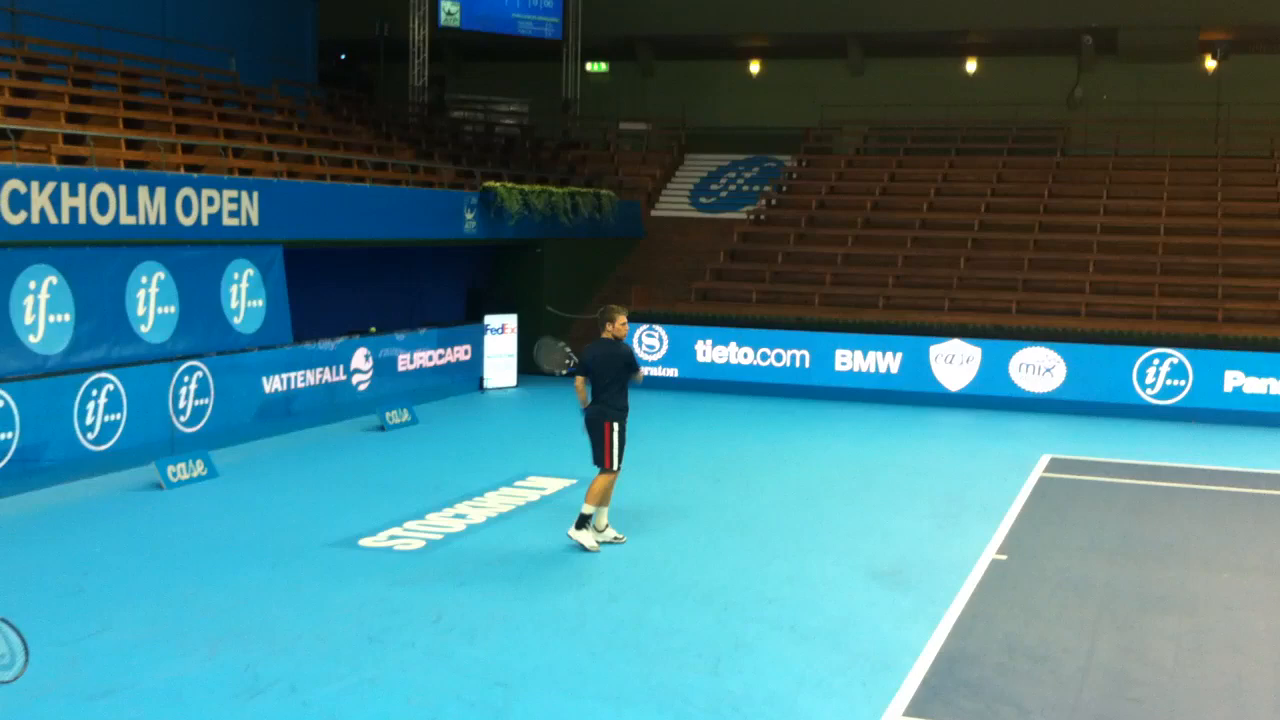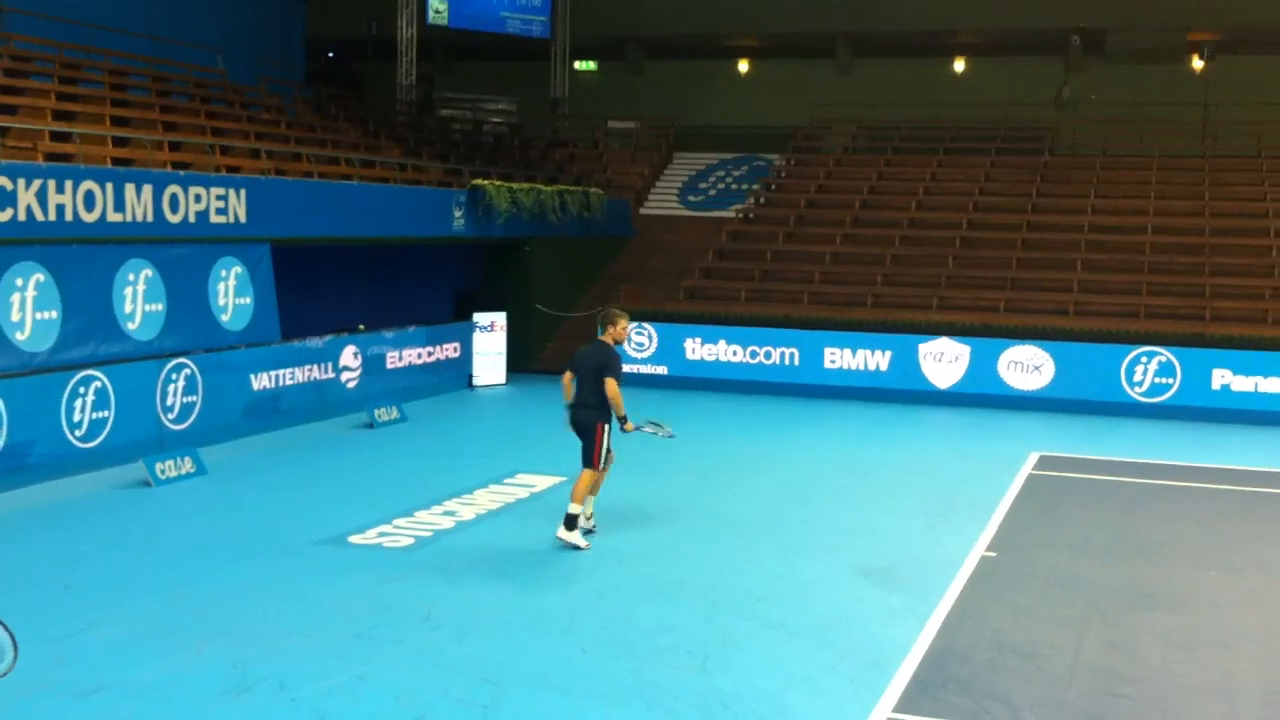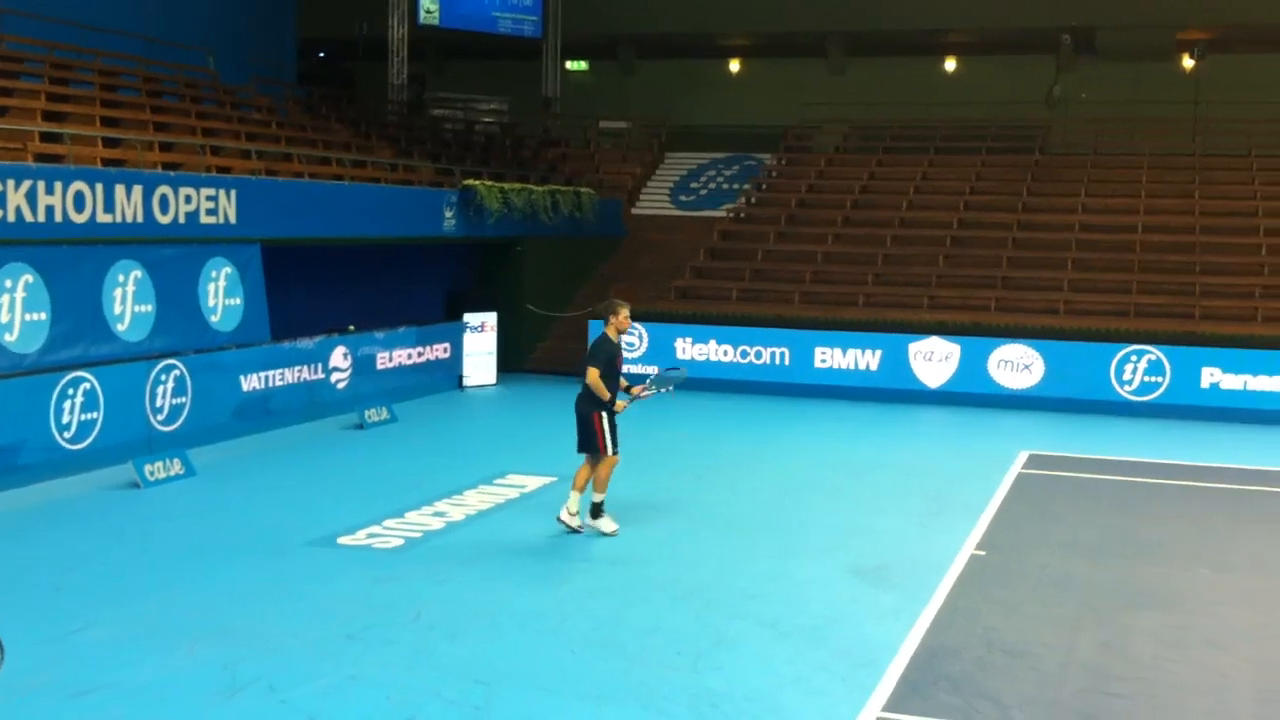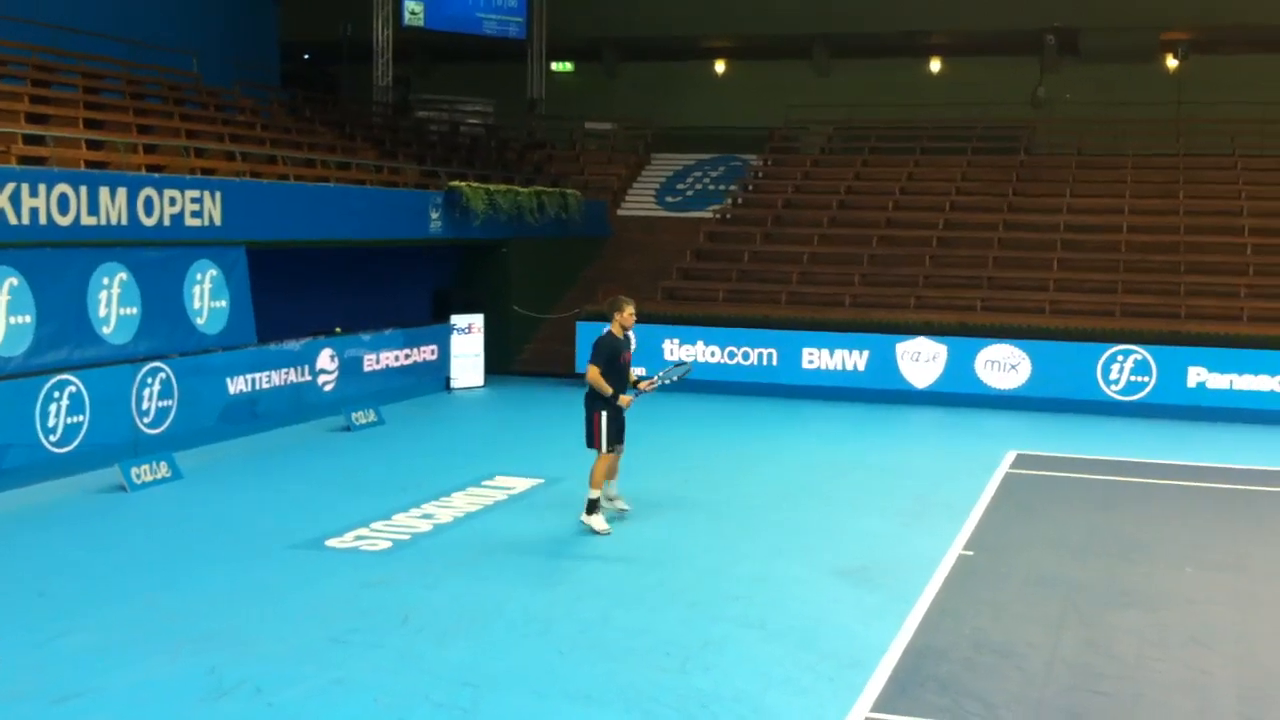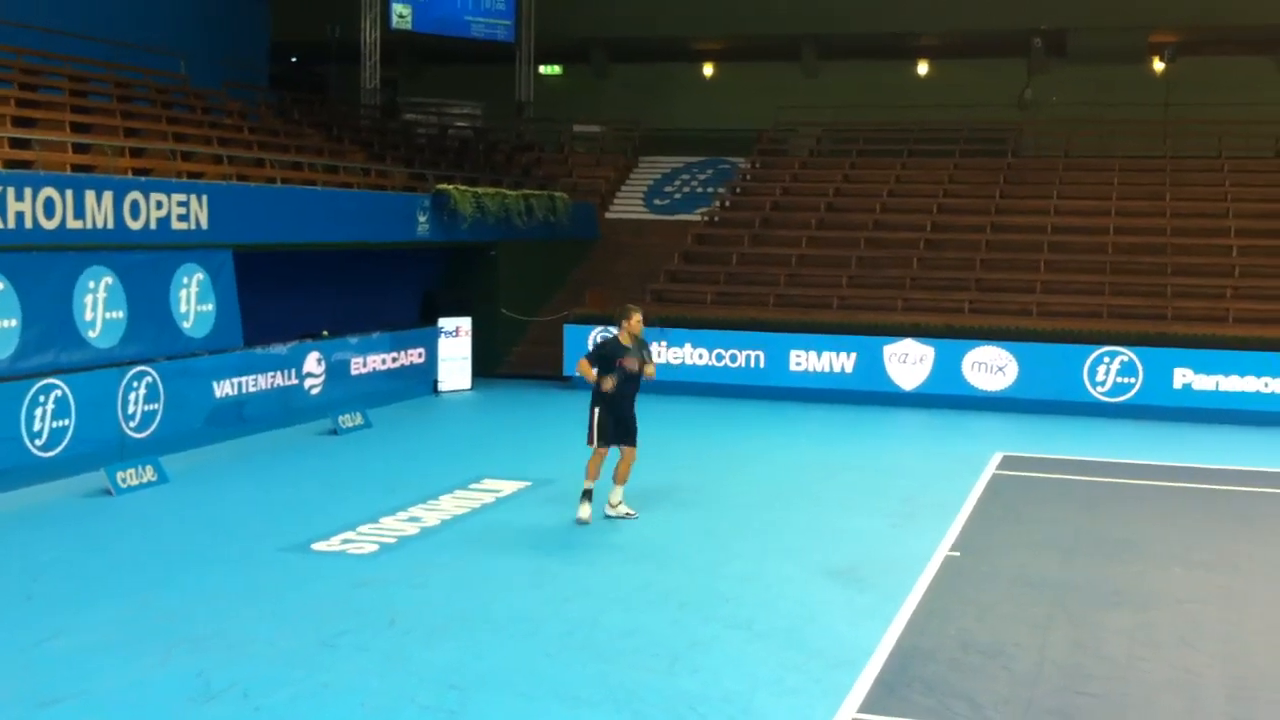
dt=0.4s
person 1, frame 1
left shoulder: (588, 351)
right shoulder: (623, 351)
left elbow: (579, 384)
right elbow: (638, 376)
left hip: (594, 414)
right hip: (612, 418)
left knee: (610, 472)
right knee: (608, 473)
left ankle: (602, 528)
right ankle: (581, 526)
person 1, frame 2
left shoulder: (584, 350)
right shoulder: (611, 356)
left elbow: (567, 378)
right elbow: (611, 390)
left wrist: (571, 407)
right wrist: (623, 419)
left hip: (579, 413)
right hip: (596, 417)
left knee: (606, 459)
right knee: (593, 470)
left ankle: (585, 515)
right ankle: (569, 527)
person 1, frame 3
left shoulder: (615, 344)
right shoulder: (602, 346)
right elbow: (591, 378)
left wrist: (629, 388)
right wrist: (611, 401)
left hip: (598, 409)
right hip: (595, 408)
left knee: (593, 460)
right knee: (609, 459)
left ankle: (570, 511)
right ankle: (596, 514)
person 1, frame 4
left shoulder: (626, 340)
right shoulder: (605, 343)
right elbow: (591, 375)
left wrist: (637, 383)
right wrist: (615, 396)
left hip: (614, 405)
right hip: (600, 405)
left knee: (616, 451)
right knee: (606, 455)
left ankle: (609, 496)
right ankle: (591, 510)
person 1, frame 5
left shoulder: (642, 345)
right shoulder: (606, 346)
left elbow: (650, 373)
right elbow: (582, 367)
left wrist: (639, 368)
right wrist: (598, 381)
left hip: (626, 408)
right hip: (603, 406)
left knee: (629, 454)
right knee: (600, 451)
left ankle: (615, 503)
right ankle: (585, 499)
